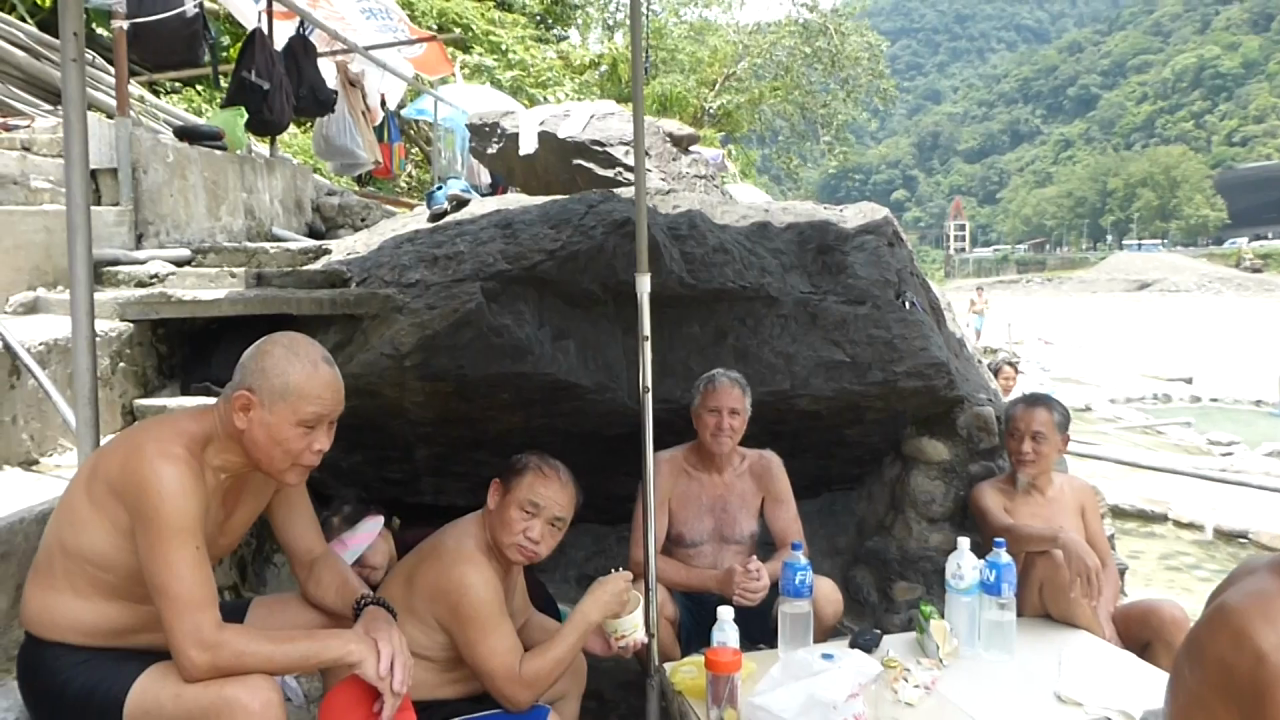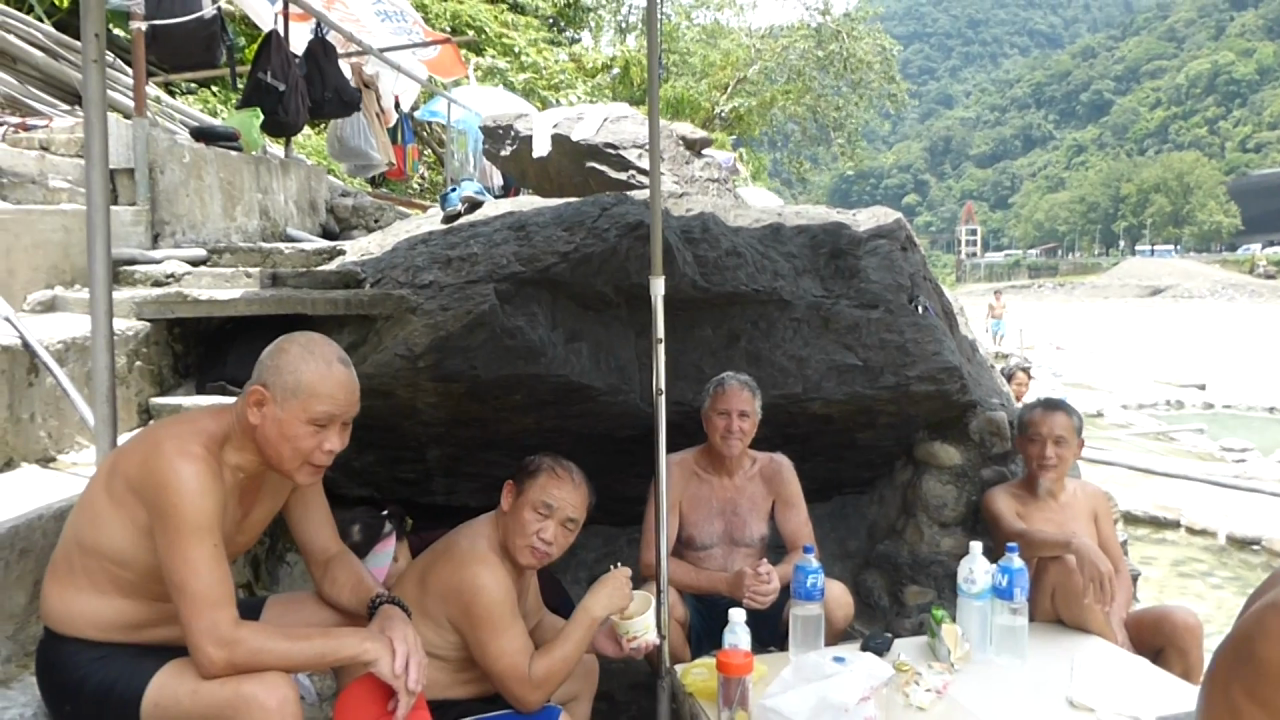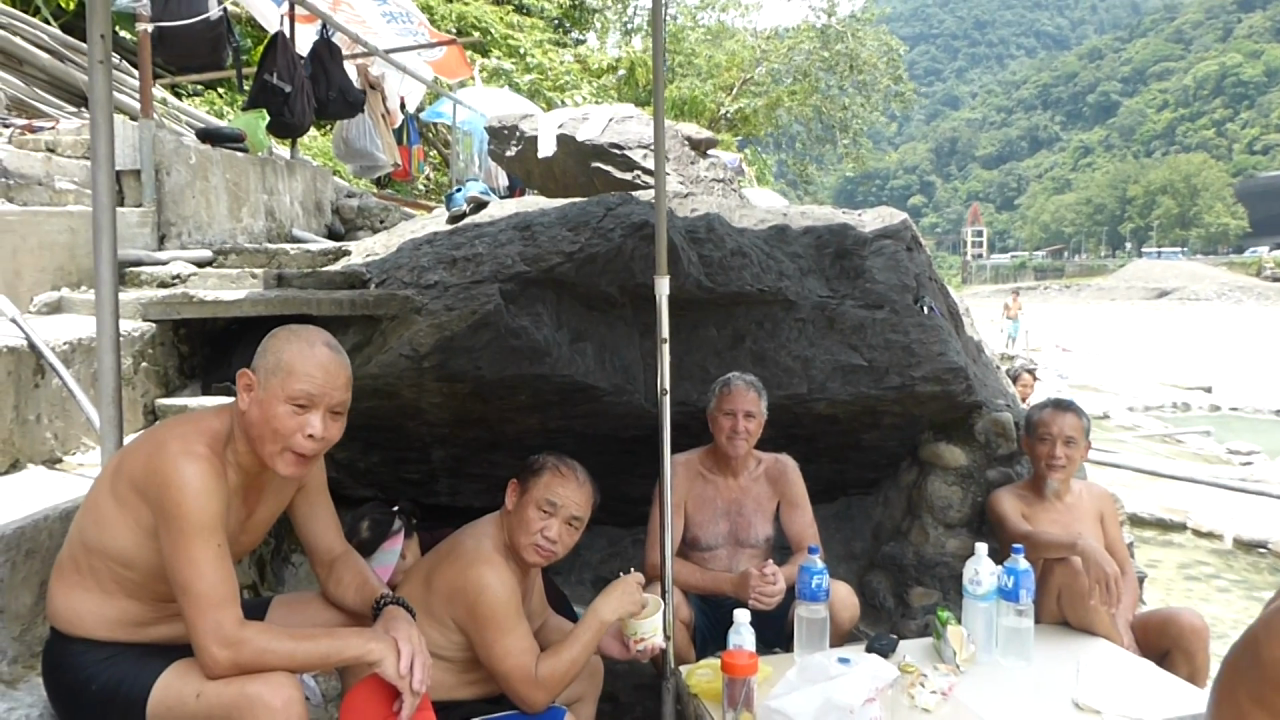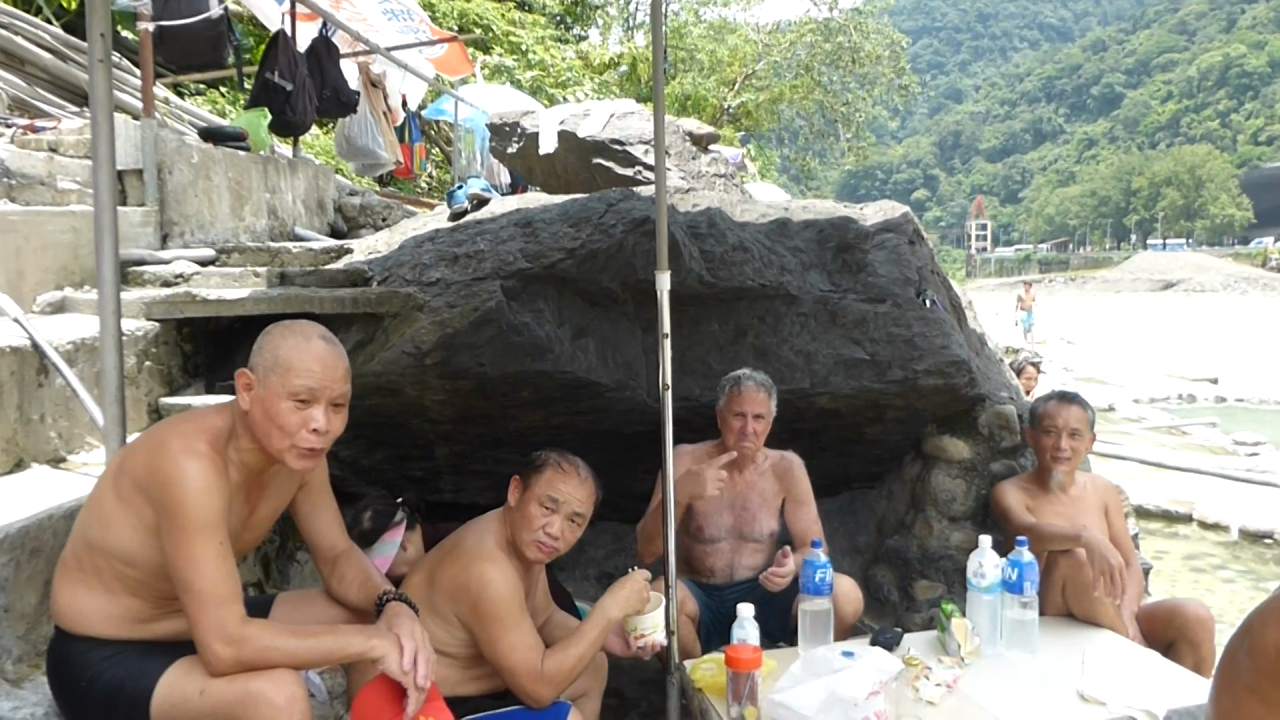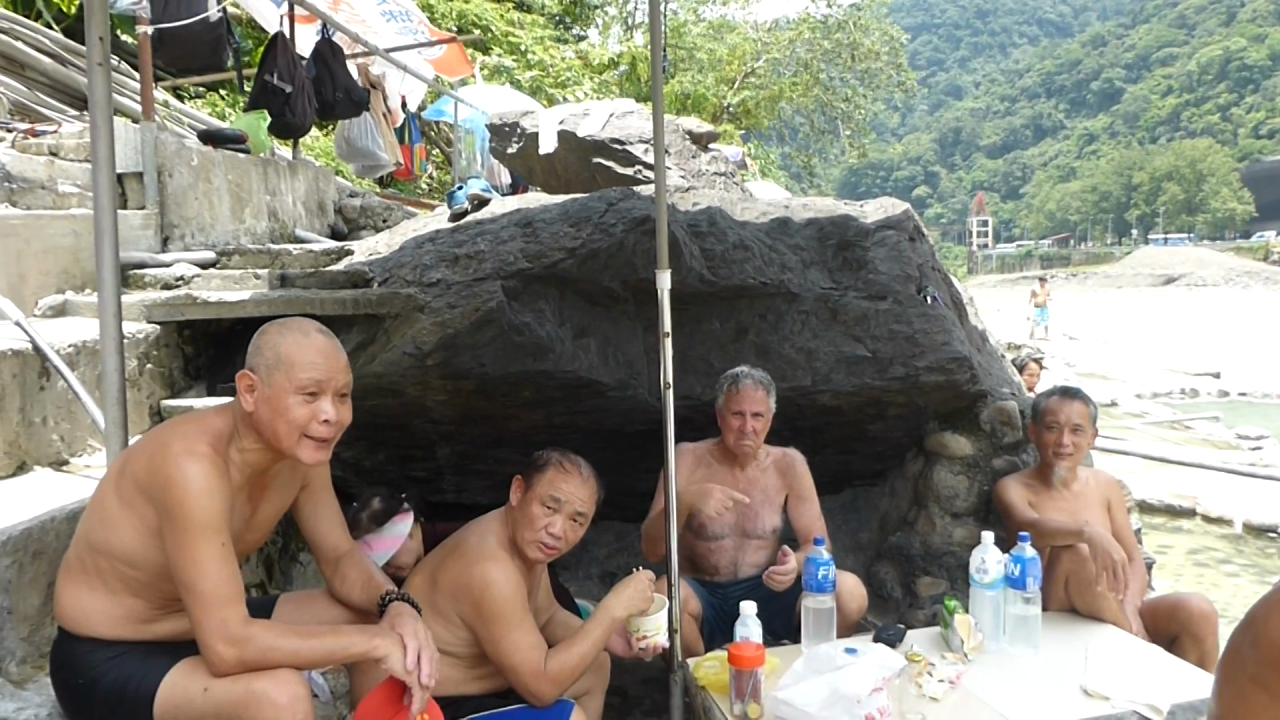
dt=0.5s
person 1, frame 1
left shoulder: (273, 453)
right shoulder: (167, 467)
left elbow: (315, 561)
right elbow: (200, 653)
left wrist: (372, 612)
right wrist: (346, 646)
left hip: (179, 634)
right hip: (77, 667)
left knee: (355, 622)
person 1, frame 2
left shoulder: (290, 451)
right shoulder: (186, 464)
left elbow: (330, 560)
right elbow: (218, 649)
left wrist: (386, 610)
right wrist: (362, 645)
left hip: (195, 630)
right hip: (95, 663)
left knee: (370, 620)
person 1, frame 3
left shoulder: (295, 449)
right shoulder: (190, 464)
left elbow: (336, 560)
right elbow: (222, 649)
left wrist: (391, 612)
right wrist: (367, 645)
left hip: (195, 631)
right hip: (100, 664)
left knee: (372, 620)
person 1, frame 4
left shoulder: (296, 447)
right shoulder: (191, 461)
left elbow: (339, 557)
right elbow: (225, 646)
left wrist: (393, 607)
right wrist: (370, 642)
left hip: (201, 628)
right hip: (105, 662)
left knee: (376, 617)
person 1, frame 5
left shoulder: (299, 446)
right shoulder: (193, 463)
left elbow: (341, 558)
right elbow: (227, 647)
left wrist: (396, 607)
right wrist: (373, 641)
left hip: (204, 628)
right hip: (108, 662)
left knee: (379, 617)
person 2, frame 1
left shoulder: (765, 466)
right shoulder: (666, 467)
left elbow: (794, 548)
right elbow: (641, 560)
left wrist: (766, 574)
right wrist: (716, 581)
left hip: (746, 601)
right hip: (685, 603)
left knee: (826, 596)
person 2, frame 2
left shoulder: (776, 470)
right shoulder: (677, 470)
left elbow: (805, 551)
right elbow: (651, 562)
left wrist: (776, 577)
right wrist: (726, 583)
left hip: (756, 604)
right hip: (695, 607)
left knee: (837, 600)
person 2, frame 3
left shoulder: (781, 470)
right shoulder: (681, 470)
left elbow: (810, 552)
right elbow: (656, 563)
left wrist: (782, 577)
right wrist: (731, 582)
left hip: (760, 604)
right hip: (698, 608)
left knee: (842, 600)
person 2, frame 4
left shoulder: (787, 467)
right shoulder: (686, 460)
right elbow: (647, 552)
left wrist: (793, 565)
right wrist: (682, 492)
left hip: (764, 596)
right hip: (702, 600)
left knee: (846, 594)
right knee: (662, 595)
person 2, frame 5
left shoulder: (788, 464)
right shoulder: (688, 458)
right elbow: (652, 549)
left wrist: (796, 563)
right wrist: (684, 502)
left hip: (766, 593)
right hip: (705, 599)
left knee: (850, 591)
right knee: (666, 594)
person 3, frame 1
left shoulder: (503, 542)
right shoulder: (467, 573)
left elbow: (522, 623)
right elbow: (517, 689)
left wrist: (584, 636)
right wrist: (590, 610)
left hip: (446, 690)
left knee: (574, 667)
person 3, frame 2
left shoulder: (517, 542)
right shoulder: (480, 572)
left elbow: (535, 623)
right elbow: (528, 692)
left wrist: (595, 638)
right wrist: (593, 607)
left hip: (458, 689)
left knee: (585, 667)
person 3, frame 3
left shoulder: (519, 544)
right shoulder: (484, 574)
left elbow: (540, 624)
right elbow: (533, 692)
left wrist: (599, 638)
right wrist: (602, 611)
left hip: (455, 689)
left knee: (587, 671)
person 3, frame 4
left shoulder: (524, 539)
right shoulder: (486, 570)
left elbow: (545, 618)
right elbow: (538, 686)
left wrist: (603, 636)
right wrist: (609, 609)
left hip: (460, 684)
left knee: (592, 666)
person 3, frame 5
left shoulder: (526, 539)
right shoulder: (490, 569)
left elbow: (546, 617)
right elbow: (542, 684)
left wrist: (608, 636)
right wrist: (613, 607)
left hip: (464, 684)
left knee: (596, 666)
person 4, frame 1
left shoulder: (1079, 491)
right shoulder: (989, 493)
left elbow: (1107, 566)
right elbow: (1006, 534)
left wrist: (1102, 615)
right wrist: (1063, 539)
left hip: (1088, 620)
left knee: (1170, 618)
right knee: (1049, 558)
person 4, frame 2
left shoulder: (1092, 496)
right shoulder: (1001, 498)
left elbow: (1120, 572)
right elbow: (1020, 539)
left wrist: (1114, 622)
right wrist: (1076, 543)
left hip: (1100, 627)
left knee: (1183, 624)
right knee: (1062, 563)
person 4, frame 3
left shoulder: (1098, 497)
right shoulder: (1007, 500)
left elbow: (1126, 573)
right elbow: (1025, 540)
left wrist: (1120, 623)
right wrist: (1082, 545)
left hip: (1107, 629)
left knee: (1189, 626)
right knee: (1067, 565)
person 4, frame 4
left shoulder: (1102, 489)
right shoulder: (1010, 492)
left elbow: (1131, 565)
right elbow: (1029, 532)
left wrist: (1125, 614)
right wrist: (1086, 537)
left hip: (1112, 620)
left knee: (1195, 617)
right knee: (1071, 557)
person 4, frame 5
left shoulder: (1104, 485)
right shoulder: (1013, 488)
left elbow: (1134, 560)
right elbow: (1031, 528)
left wrist: (1129, 609)
right wrist: (1088, 532)
left hip: (1115, 615)
left knee: (1198, 611)
right knee: (1074, 553)
